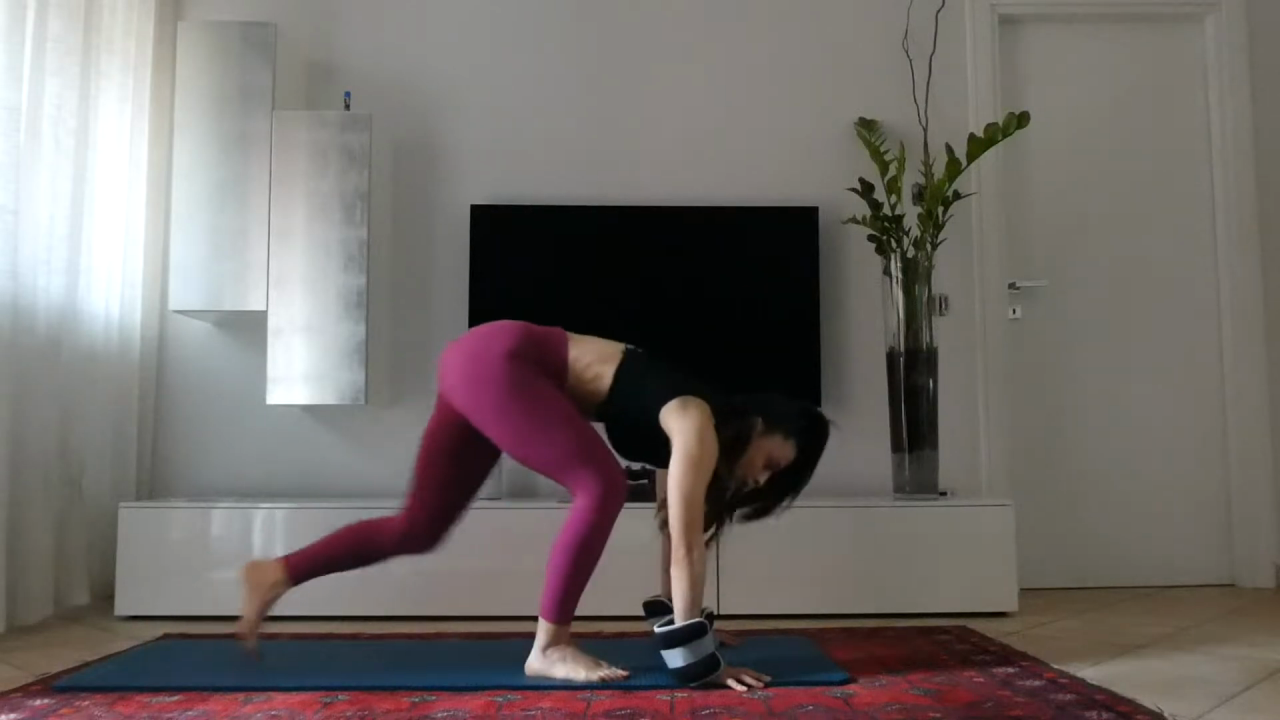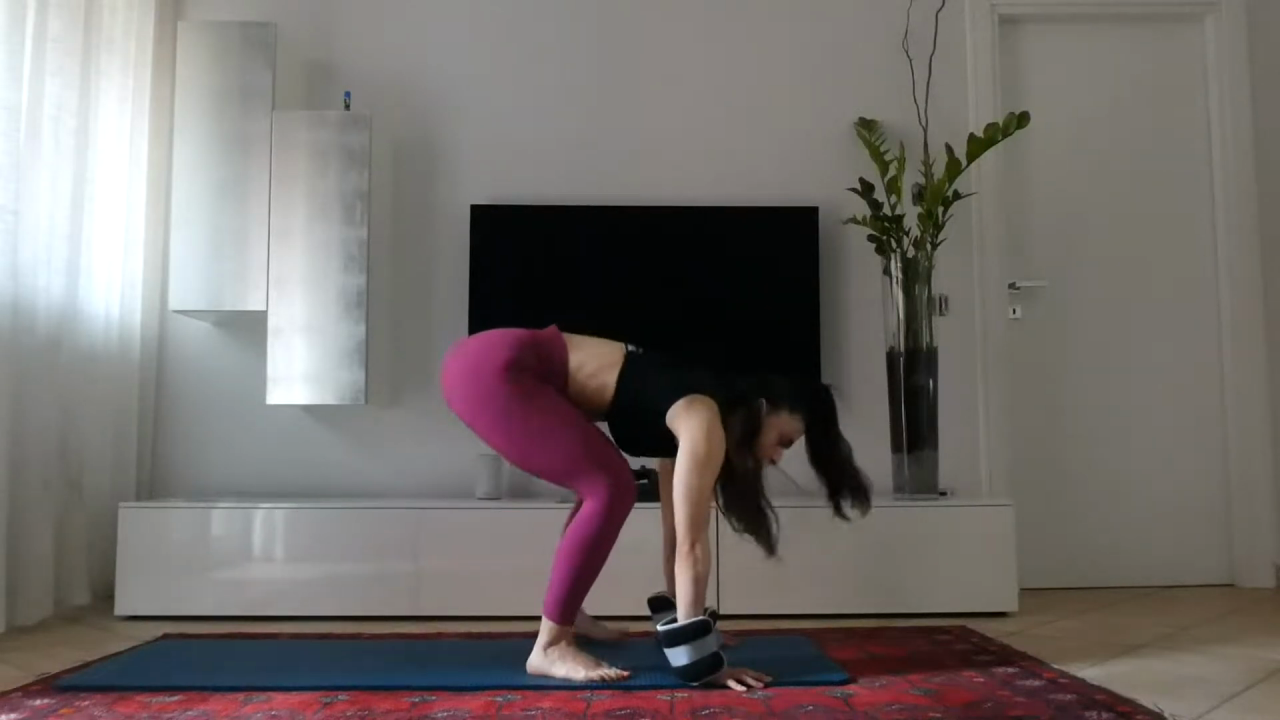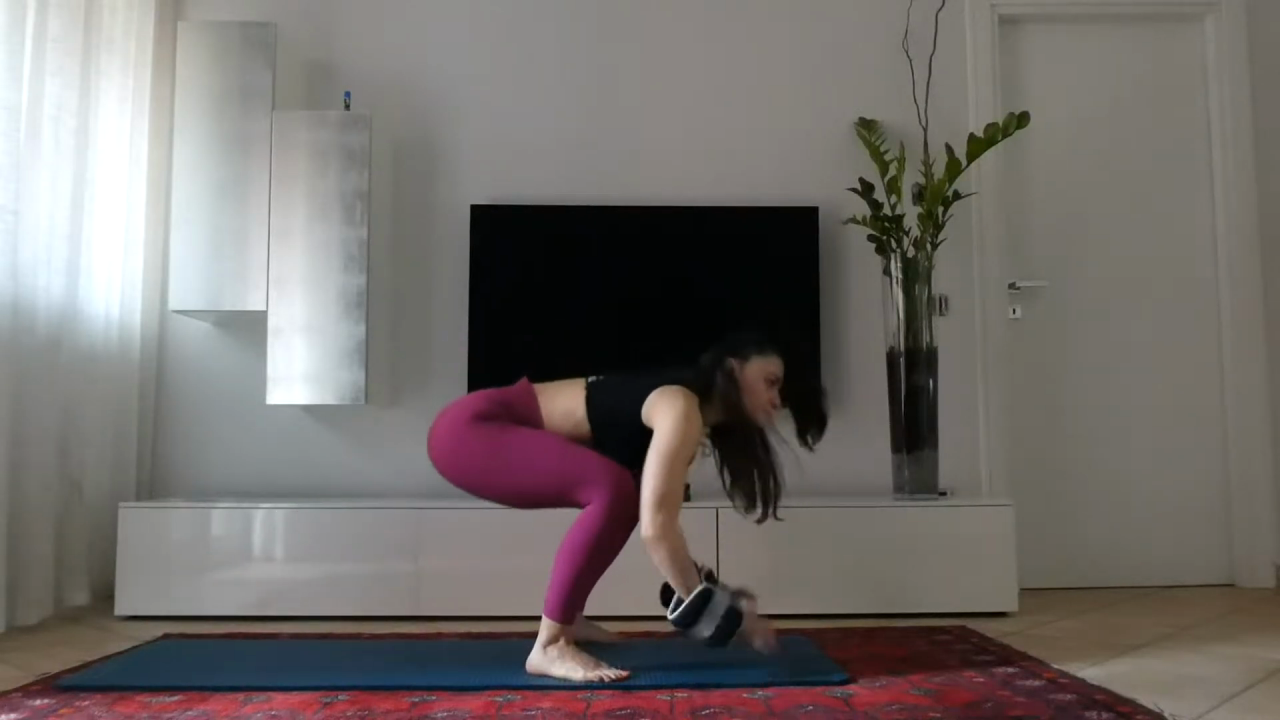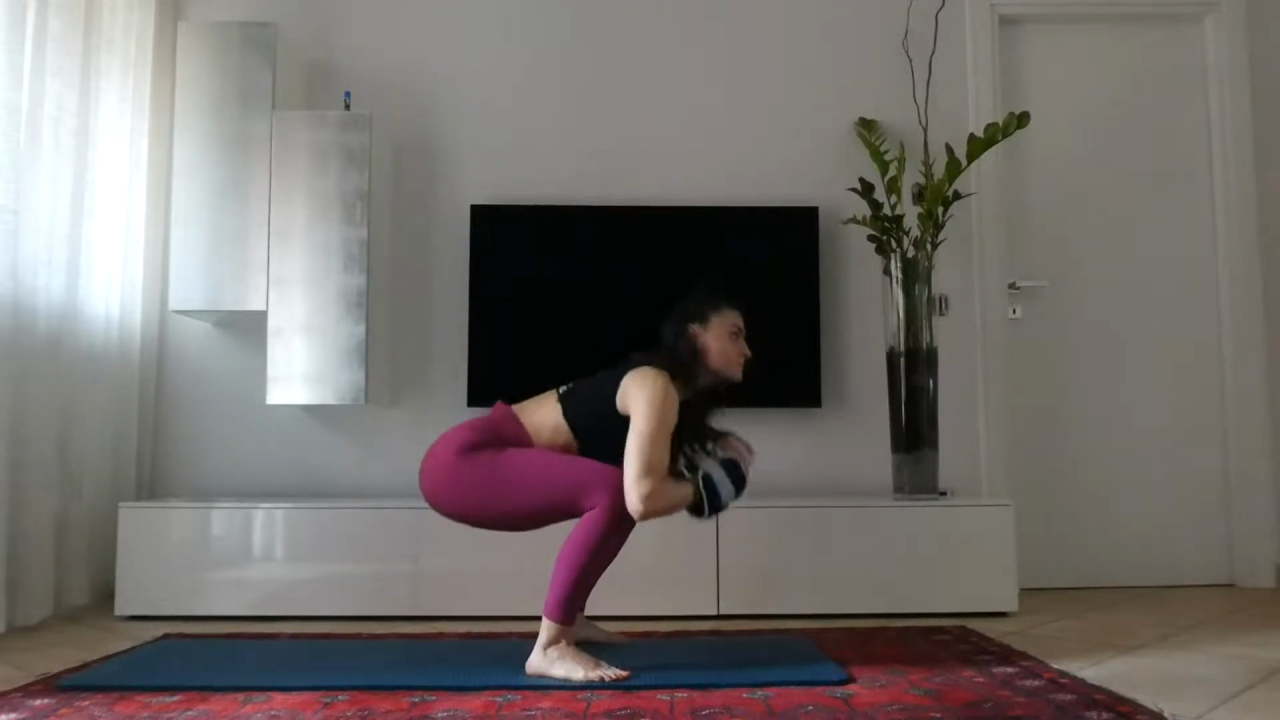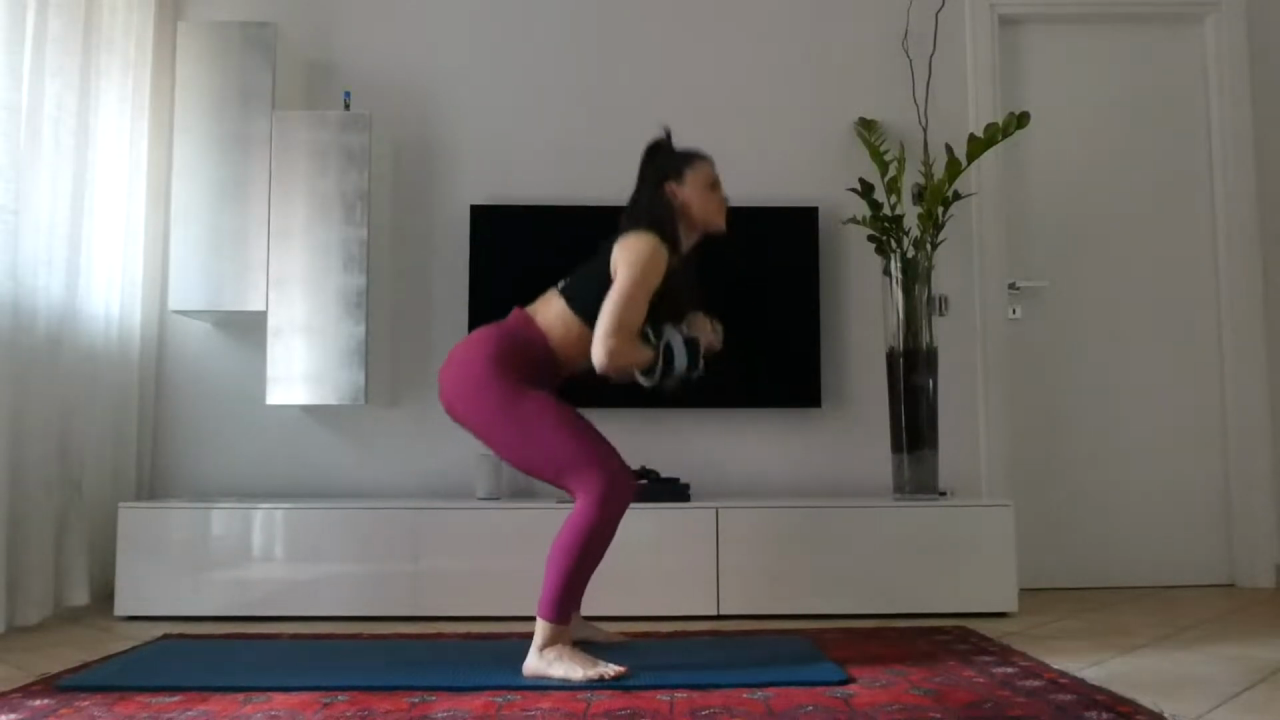
dt=0.3s
person 1, frame 1
left shoulder: (693, 431)
right shoulder: (699, 426)
left elbow: (678, 540)
right elbow: (685, 547)
left wrist: (689, 636)
right wrist: (697, 657)
left hip: (488, 363)
right hip: (494, 359)
left knee: (419, 528)
right knee: (601, 485)
left ankle: (275, 574)
right ankle: (549, 648)
person 1, frame 2
left shoulder: (691, 423)
right shoulder: (703, 422)
left elbow: (676, 535)
right elbow: (691, 543)
left wrist: (681, 622)
left hip: (512, 366)
right hip: (490, 365)
left knee: (604, 486)
right knee: (609, 489)
left ankle: (563, 612)
right ankle: (550, 646)
person 1, frame 3
left shoulder: (701, 417)
right shoulder: (681, 409)
left elbow: (658, 515)
right elbow: (656, 524)
left wrist: (702, 593)
right wrist: (714, 608)
left hip: (498, 425)
right hip: (468, 426)
left knee: (628, 489)
right knee: (611, 489)
left ankle: (565, 616)
right ankle: (550, 644)
person 1, frame 4
left shoulder: (676, 389)
right shoulder: (656, 387)
left elbow: (647, 481)
right elbow: (643, 498)
left wrist: (712, 452)
right wrist: (709, 484)
left hip: (483, 456)
right hip: (460, 463)
left knee: (616, 495)
right knee: (612, 495)
left ankle: (565, 617)
right ankle: (549, 647)
person 1, frame 5
left shoulder: (658, 256)
right shoulder: (647, 247)
left elbow: (616, 352)
right elbow: (606, 355)
left wrist: (683, 338)
right wrist: (673, 353)
left hip: (501, 373)
right hip: (487, 372)
left knee: (603, 483)
right knee: (606, 486)
left ankle: (562, 618)
right ankle: (547, 647)
